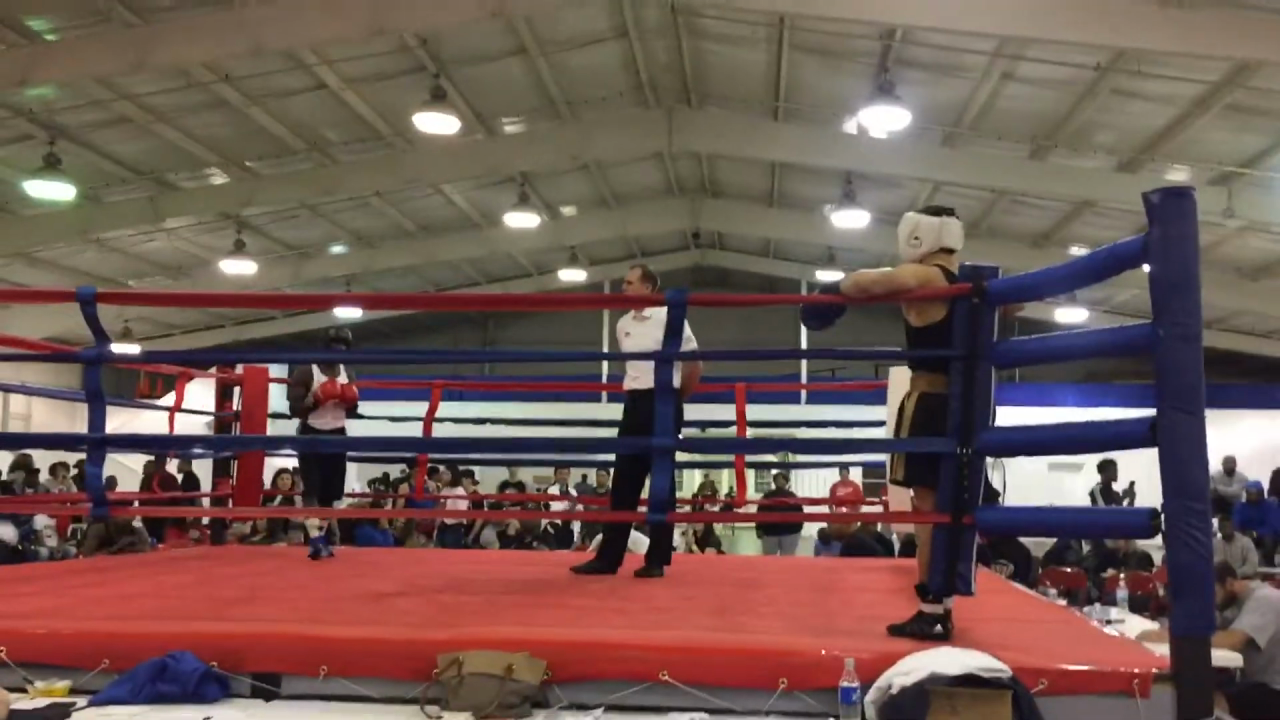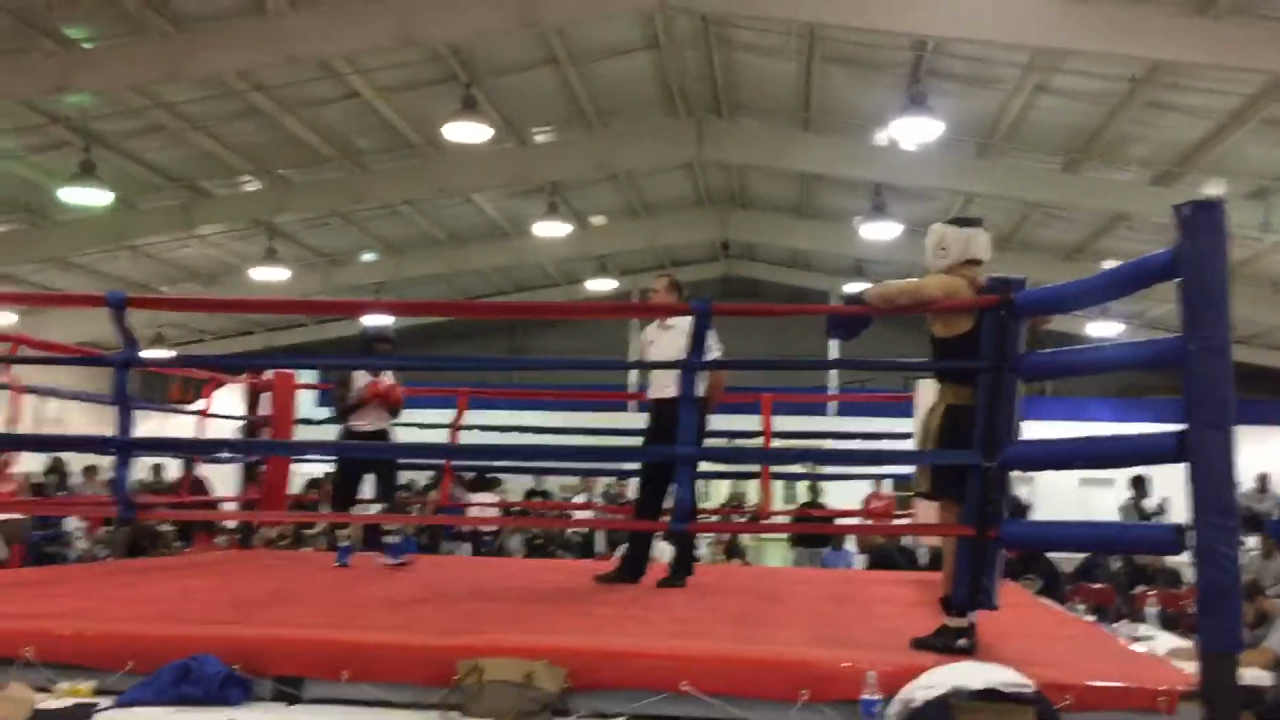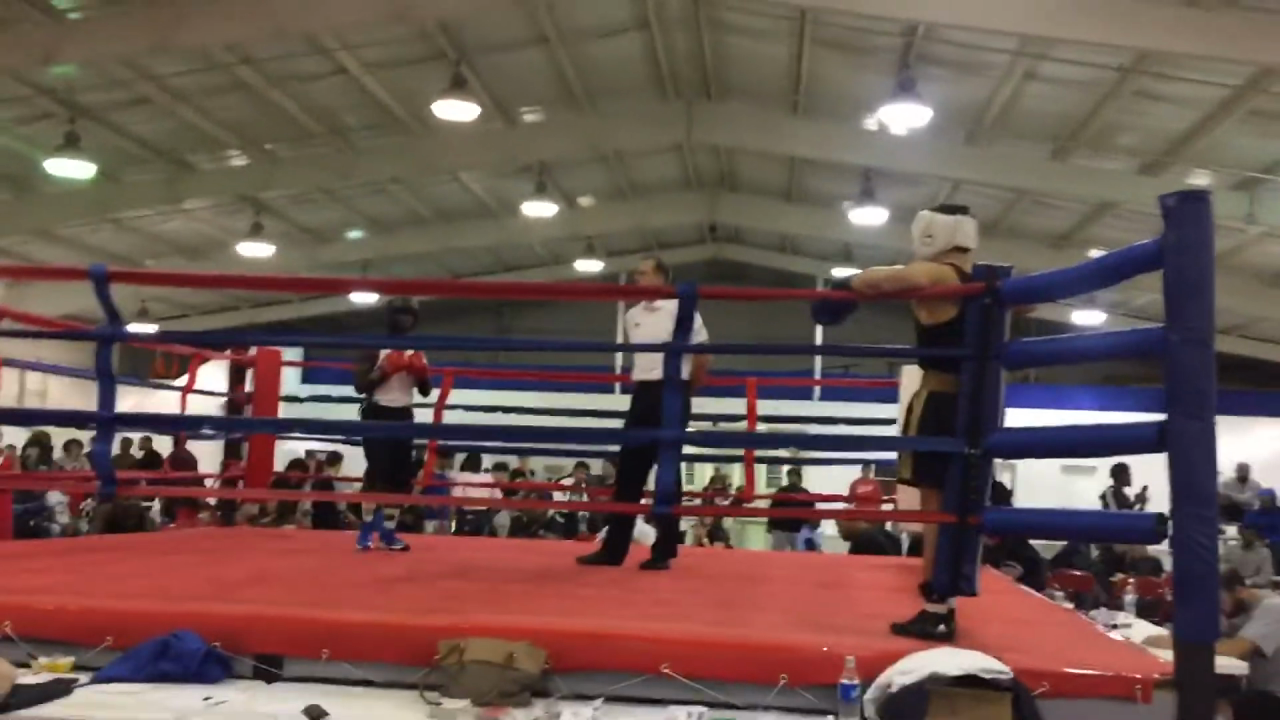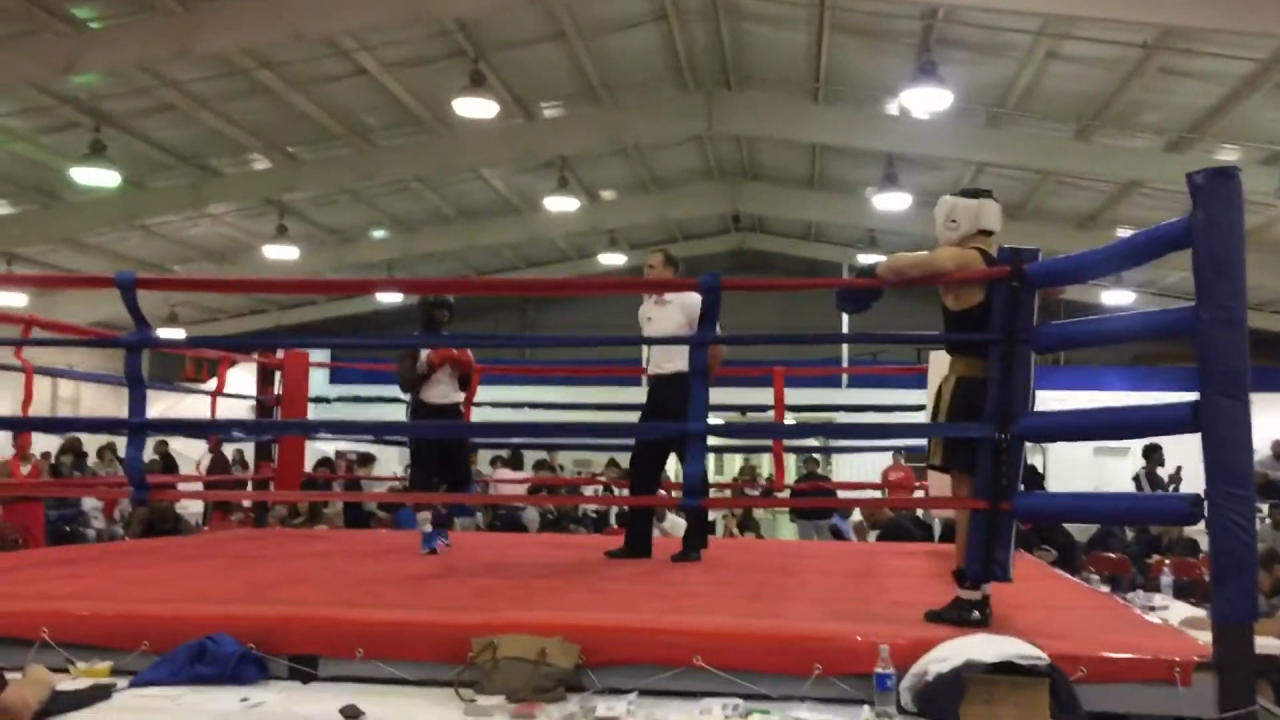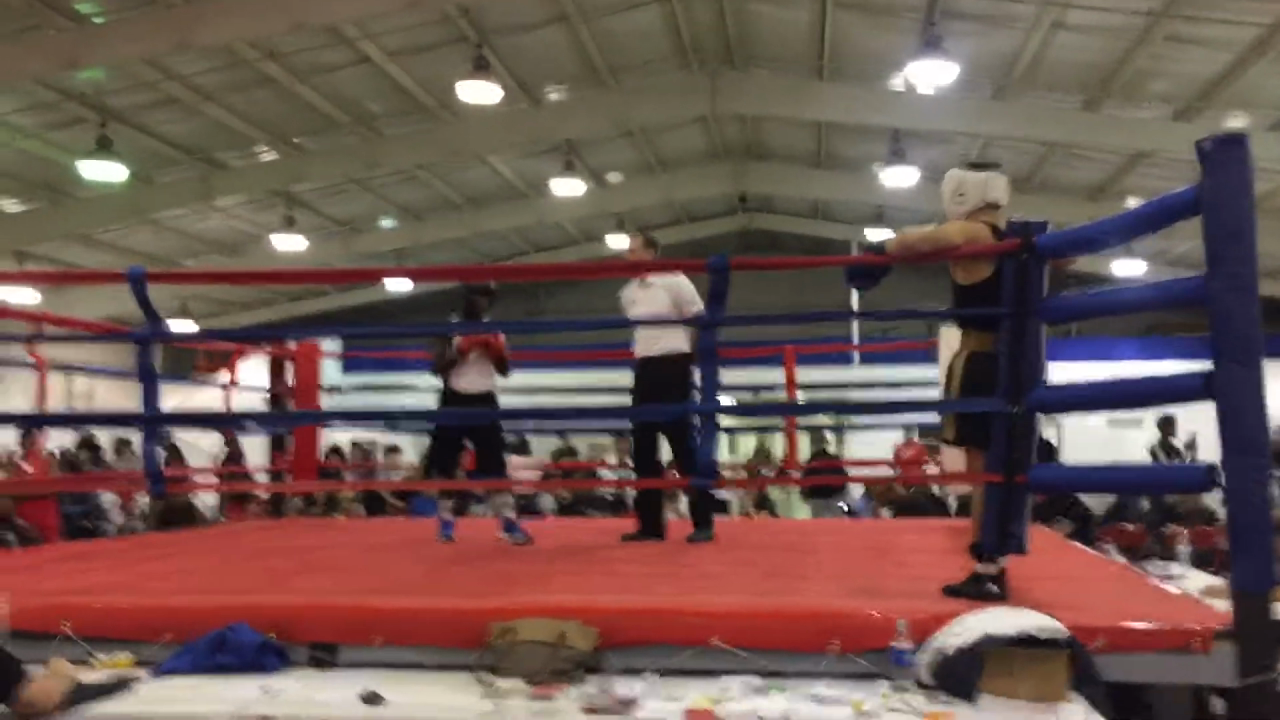
dt=0.5s
person 1, frame 1
left shoulder: (920, 278)
left elbow: (861, 283)
left wrist: (834, 292)
left hip: (928, 402)
left knee: (926, 502)
left ankle: (931, 612)
right ankle: (939, 606)
person 1, frame 2
left shoulder: (947, 289)
left elbow: (888, 295)
left wrist: (856, 303)
left hip: (955, 414)
left knee: (953, 514)
left ankle: (955, 624)
right ankle: (963, 619)
person 1, frame 3
left shoulder: (932, 276)
left elbow: (871, 281)
left wrist: (842, 290)
left hip: (938, 401)
left knee: (935, 503)
left ankle: (935, 611)
right ankle: (943, 605)
person 1, frame 4
left shoulder: (957, 261)
left elbow: (894, 268)
left wrist: (867, 277)
left hip: (966, 387)
left knee: (966, 490)
left ankle: (969, 598)
right ankle: (978, 592)
person 1, frame 5
left shoulder: (966, 234)
left elbow: (902, 243)
left wrist: (881, 252)
left hip: (979, 362)
left knee: (981, 464)
left ankle: (987, 572)
right ankle: (996, 566)
person 2, frame 1
left shoulder: (668, 317)
right shoulder: (623, 325)
left elbow: (694, 365)
left wrist: (674, 398)
right wrist: (635, 391)
left hip: (661, 404)
right hip: (634, 404)
right knee: (624, 480)
left ankle: (657, 560)
right ankle: (608, 557)
person 2, frame 2
left shoulder: (694, 326)
right shoulder: (648, 333)
left elbow: (718, 373)
left wrist: (700, 407)
right wrist: (656, 401)
left hip: (685, 412)
right hip: (659, 412)
right knee: (649, 487)
left ankle: (680, 569)
right ankle: (632, 566)
person 2, frame 3
left shoulder: (680, 309)
right shoulder: (633, 315)
left elbow: (702, 356)
left wrist: (683, 390)
right wrist: (641, 385)
right hip: (642, 395)
right knee: (628, 469)
left ankle: (663, 551)
right ankle: (613, 548)
person 2, frame 4
left shoulder: (690, 301)
right shoulder: (645, 309)
left elbow: (716, 348)
right wrist: (655, 375)
left hip: (684, 388)
right hip: (657, 389)
right knee: (643, 463)
left ankle: (693, 544)
right ankle: (637, 542)
person 2, frame 5
left shoulder: (674, 282)
right shoulder: (628, 293)
left wrist: (687, 358)
right wrist: (640, 355)
left hip: (672, 366)
right hip: (644, 370)
left knee: (682, 443)
right knee: (643, 446)
left ankle: (703, 522)
right ankle: (650, 523)
person 3, frame 1
left shoulder: (347, 374)
right shoulder: (305, 373)
left elbow: (352, 410)
right elbow: (294, 410)
left wrist: (351, 401)
right wrist: (317, 399)
left hip: (337, 436)
right hip: (311, 435)
left knee: (329, 493)
right knee: (312, 489)
left ankle: (322, 540)
right ankle: (314, 541)
person 3, frame 2
left shoulder: (390, 375)
right shoulder: (349, 375)
left elbow: (394, 413)
right elbow: (338, 411)
left wrist: (395, 402)
right wrist: (362, 398)
left hip: (380, 438)
right hip: (354, 438)
left knee: (389, 492)
right knee: (342, 498)
left ankle: (393, 548)
right ankle: (343, 550)
person 3, frame 3
left shoulder: (415, 351)
right shoulder: (374, 348)
left elbow: (425, 391)
right elbow: (360, 386)
left wrist: (421, 373)
right wrist: (385, 369)
left hip: (403, 416)
right hip: (377, 414)
left knee: (401, 477)
right knee: (378, 473)
left ankle: (388, 530)
right ankle: (366, 530)
person 3, frame 4
left shoulder: (455, 344)
left elbow: (464, 386)
right elbow: (405, 384)
left wrist: (466, 367)
right wrist: (431, 363)
left hip: (452, 413)
right hip: (425, 413)
left knee: (460, 475)
right knee: (423, 476)
left ankle: (440, 519)
right ankle: (428, 535)
person 3, frame 5
left shoulder: (494, 330)
left elbow: (504, 370)
right elbow: (438, 368)
left wrist: (498, 351)
right wrist: (462, 348)
left hip: (484, 401)
right hip: (454, 401)
left knee: (495, 462)
right knee: (445, 464)
left ankle: (510, 523)
right ankle: (446, 521)
